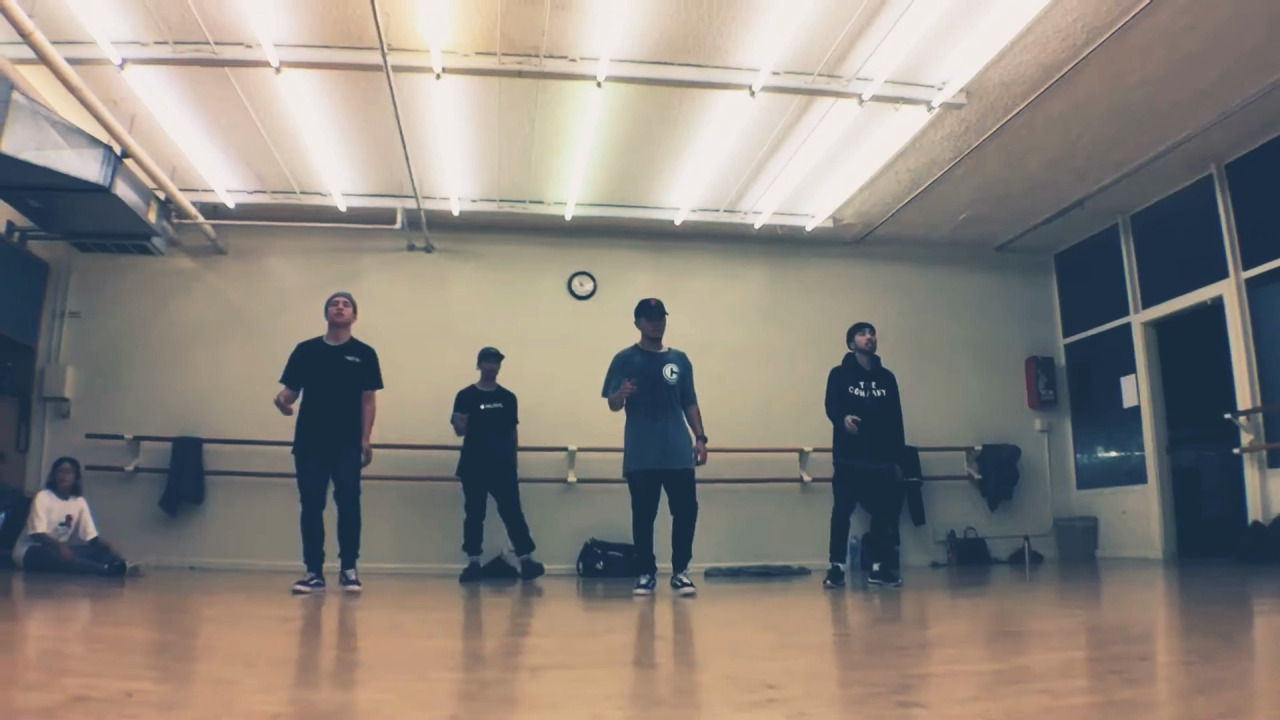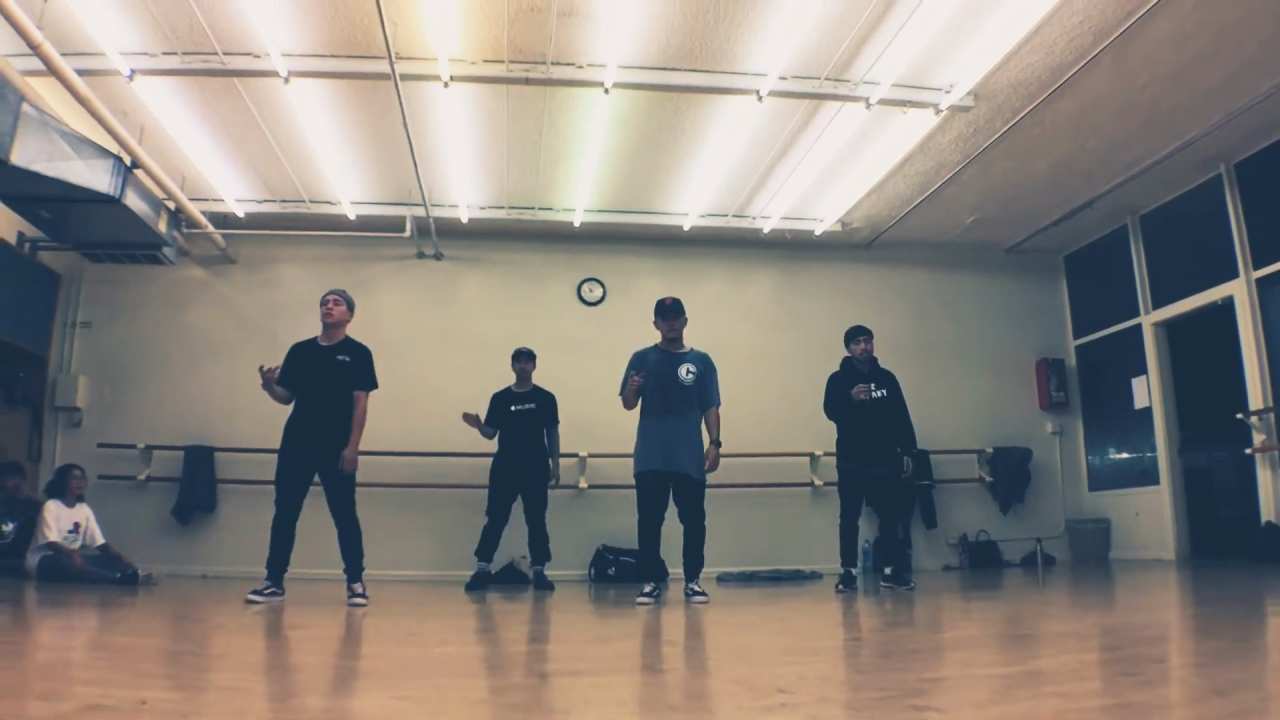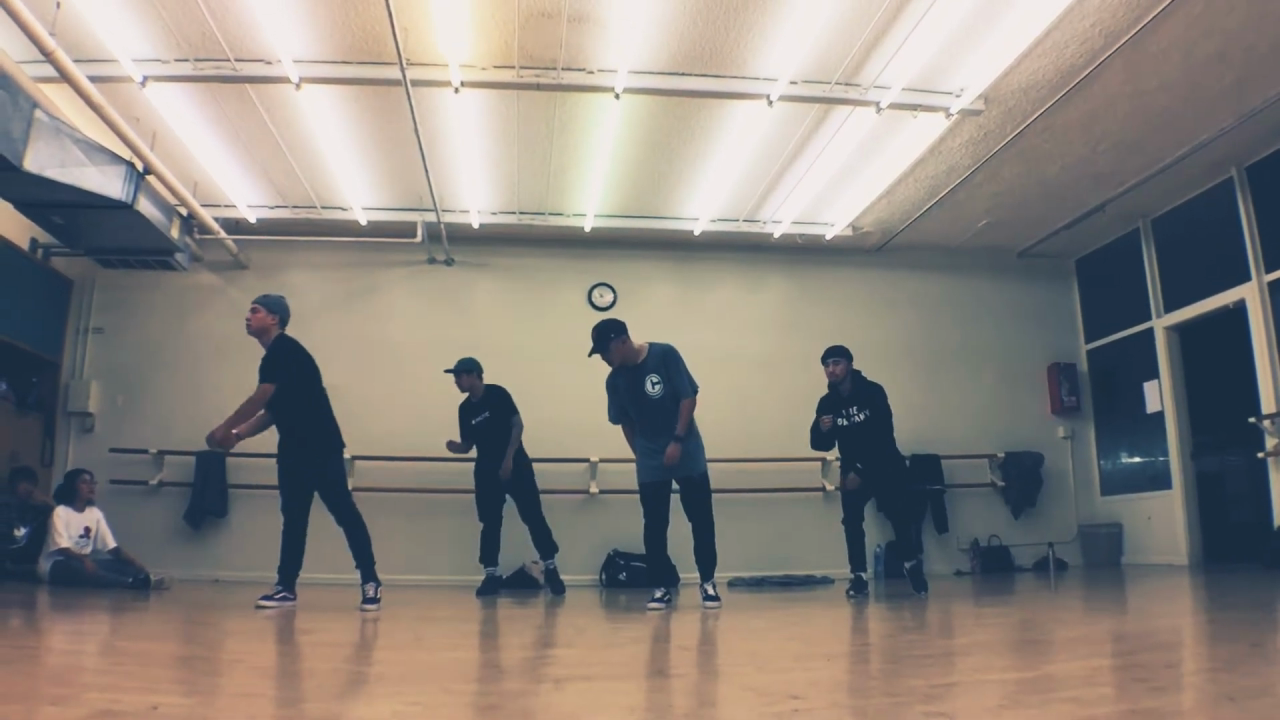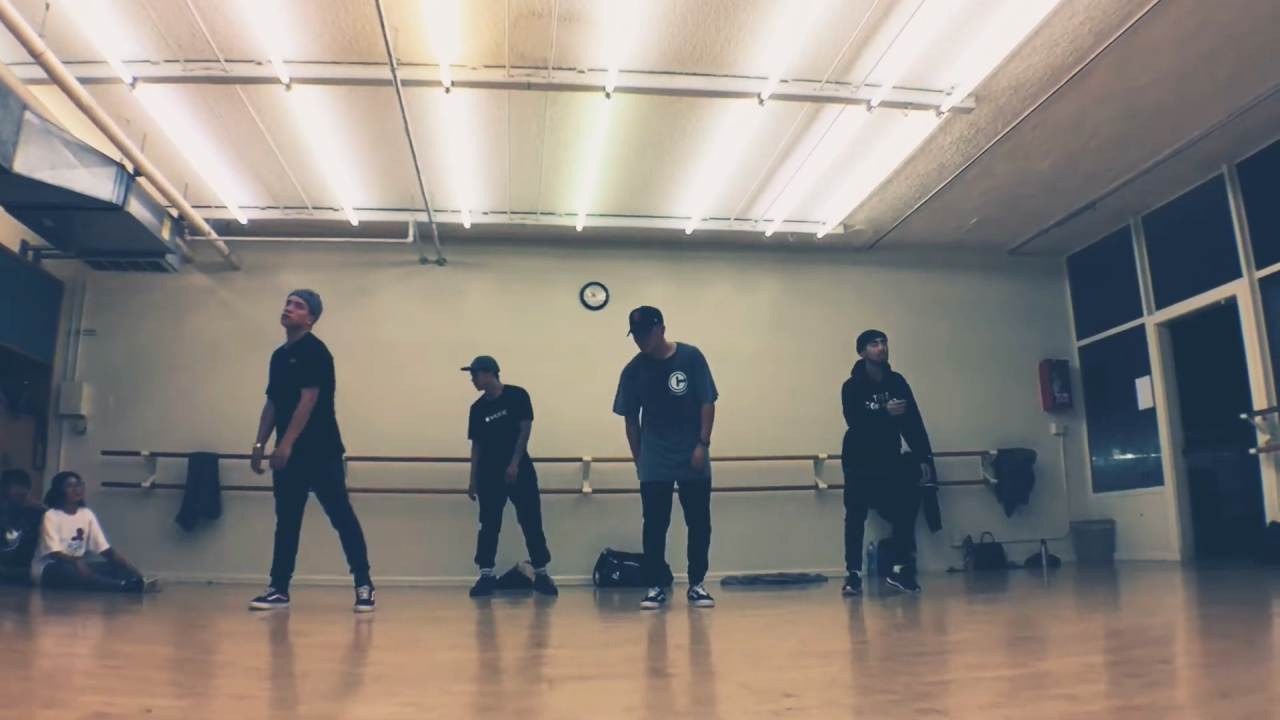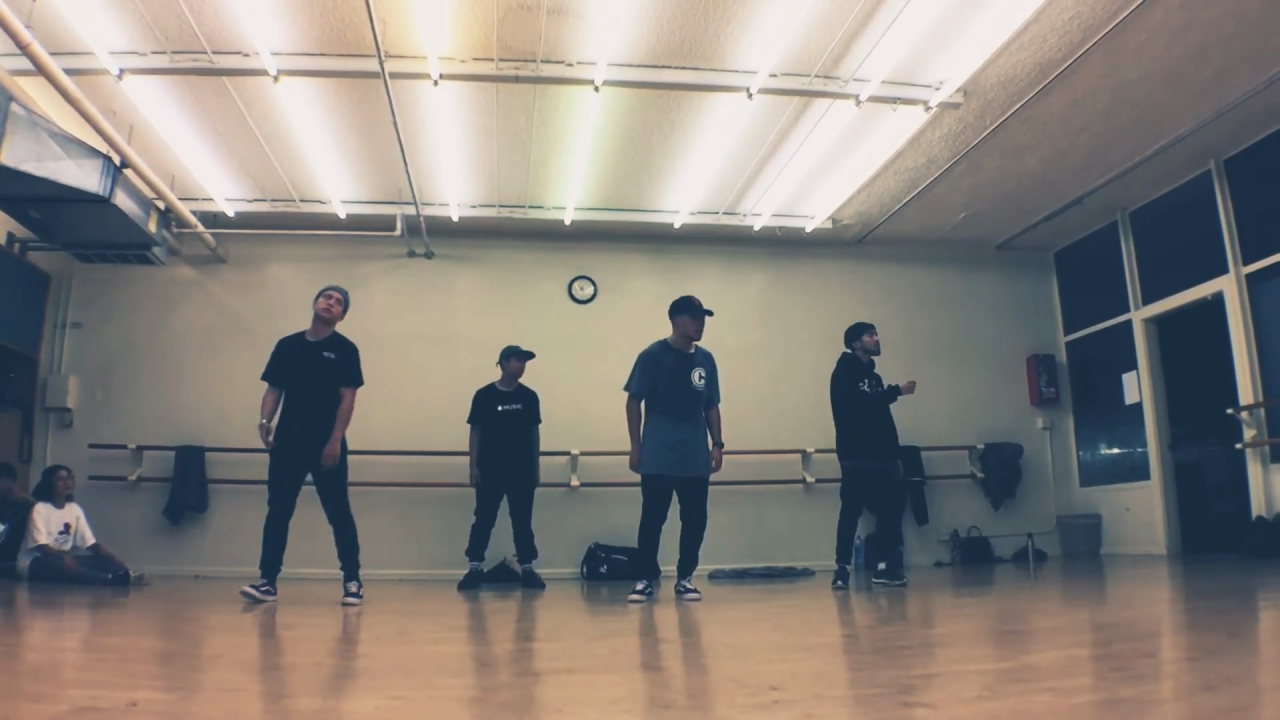
dt=1s
person 1, frame 1
left shoulder: (364, 354)
right shoulder: (305, 350)
left elbow: (368, 400)
right elbow: (291, 389)
left wrist: (365, 440)
right wrist: (282, 401)
left hip: (346, 443)
right hip: (309, 442)
left knee: (348, 502)
right knee: (311, 506)
left ankle: (349, 567)
right ankle: (314, 572)
person 1, frame 2
left shoulder: (358, 353)
right shoulder: (299, 351)
left elbow: (360, 403)
right elbow: (287, 396)
left wrist: (352, 446)
right wrist: (270, 386)
left hip: (336, 449)
right hip: (296, 444)
left knee: (344, 514)
right knee: (284, 512)
left ankle: (355, 582)
right ankle: (274, 581)
person 1, frame 3
left shoulder: (285, 350)
right shoulder: (272, 357)
left elbow: (260, 400)
right elbow: (273, 413)
left wrist: (225, 429)
right wrist: (238, 435)
left hip: (321, 446)
right hip: (293, 449)
left knee: (344, 511)
right knee: (293, 518)
left ankle: (370, 582)
right ankle: (286, 587)
person 1, frame 4
left shoulder: (314, 351)
right shoulder: (279, 355)
left elbow: (308, 400)
right elbow: (272, 404)
left wrist: (287, 443)
right wrist: (259, 444)
left hip: (321, 450)
right hip: (288, 451)
left knee: (342, 516)
right knee: (286, 520)
left ankle: (364, 585)
right ankle: (279, 588)
person 1, frame 5
left shoulder: (345, 349)
right shoulder: (286, 345)
left elbow: (347, 399)
right elbow: (274, 389)
left wrist: (335, 441)
right wrist: (265, 420)
left hip: (327, 445)
right hip: (287, 443)
left knee: (339, 513)
right knee: (278, 511)
left ankle: (352, 581)
right ankle: (268, 580)
person 2, frame 1
left shoulder: (680, 360)
right shoulder: (625, 360)
left elbow: (690, 403)
right elbow: (613, 404)
left wrist: (700, 438)
right wrist: (621, 394)
left hip: (678, 451)
right hip: (640, 454)
left knee: (686, 509)
right knee: (643, 514)
left ankle: (680, 571)
right ankle: (646, 573)
person 2, frame 2
left shoulder: (701, 361)
right shoulder: (642, 359)
left elbow: (711, 406)
right elbow: (628, 405)
left wrist: (714, 443)
right wrist: (630, 391)
left hip: (690, 457)
right hip: (650, 456)
left knee: (693, 519)
right knee: (649, 520)
left ankle: (692, 580)
right ankle: (650, 581)
person 2, frame 3
left shoulder: (665, 355)
right shoulder: (614, 380)
left elbow: (689, 398)
left wrist: (677, 440)
right wrist: (641, 455)
left hip: (686, 452)
right hip: (650, 461)
left knee: (701, 519)
right knee: (654, 526)
left ankle: (707, 581)
right ankle: (662, 587)
person 2, frame 4
left shoulder: (691, 357)
right shoulder: (633, 371)
left elbow: (707, 403)
right elbow: (631, 418)
left wrist: (703, 444)
right wrist: (638, 458)
left hip: (693, 458)
right hip: (654, 462)
left knee: (699, 523)
right knee: (654, 525)
left ankle: (696, 584)
right ankle: (656, 586)
person 2, frame 5
left shoulder: (705, 360)
right shoulder: (653, 356)
right elbow: (633, 402)
left wrist: (717, 444)
right wrist: (636, 446)
left hip: (695, 457)
right hip: (658, 457)
left knee: (695, 519)
right knee: (652, 518)
left ankle: (685, 578)
right ankle: (646, 578)
person 3, frame 1
left shoulder: (887, 377)
right shoulder: (840, 374)
left elbow: (896, 420)
right elbow: (831, 406)
left wrist: (896, 457)
right wrist: (843, 419)
left hip: (881, 459)
right hip: (848, 458)
left knee: (884, 513)
right knee: (842, 512)
left ankle: (878, 566)
right ankle: (837, 567)
person 3, frame 2
left shoulder: (887, 378)
right shoulder: (839, 379)
left elbow: (901, 417)
right elbow: (831, 412)
left wrist: (906, 450)
right wrist: (850, 398)
left hip: (885, 460)
right hip: (851, 462)
left knee: (891, 515)
right knee: (849, 516)
left ankle: (891, 570)
right ankle: (848, 571)
person 3, frame 3
left shoulder: (873, 392)
right shoulder: (827, 403)
left elbow: (883, 435)
right elbow: (822, 445)
left wrist: (861, 470)
right wrist: (822, 430)
left hip: (887, 467)
right hip: (852, 469)
left knee: (900, 516)
right knee: (851, 521)
left ankle: (912, 565)
right ankle: (859, 576)
person 3, frame 4
left shoulder: (897, 382)
right shoulder: (852, 387)
left elbow: (913, 421)
right elbow: (855, 423)
left wrist: (924, 457)
right wrist: (884, 413)
left hip: (891, 462)
right hip: (859, 465)
left knee: (905, 513)
right knee: (855, 518)
left ankle: (899, 569)
right ankle: (854, 574)
person 3, frame 5
left shoulder: (873, 376)
right shoulder: (844, 372)
right elbow: (859, 405)
left wrist: (894, 454)
right wrist: (897, 391)
left hip: (880, 456)
right hip: (856, 456)
left knee: (891, 509)
right knee: (851, 511)
left ankle: (885, 566)
right ankle: (842, 568)
person 4, frame 1
left shoulder: (508, 398)
right shoulder: (465, 396)
left elbow: (512, 432)
right elbow: (459, 431)
left wrist: (514, 463)
right wrist: (460, 424)
left hip: (503, 465)
right hip: (474, 466)
left knee: (513, 512)
right knee: (474, 514)
left ankle: (526, 559)
right ankle: (474, 563)
person 4, frame 2
left shoulder: (546, 398)
right shoulder: (499, 398)
left elbow: (552, 432)
right elbow: (491, 433)
left wrist: (555, 464)
right wrist: (478, 426)
left hip: (536, 467)
right hip: (505, 466)
left knee: (536, 520)
right knee: (496, 518)
left ankle: (538, 571)
right ankle: (483, 569)
person 4, frame 3
left shoulder: (498, 394)
right shoulder: (465, 409)
left elbow: (517, 425)
right elbow: (469, 443)
left wrist: (509, 458)
right wrist: (458, 447)
left hip: (515, 466)
right hip: (486, 471)
left knee: (533, 517)
right knee: (490, 523)
left ankle: (550, 567)
right ankle: (491, 574)
person 4, frame 4
left shoulder: (517, 396)
right shoulder: (477, 408)
left elbow: (525, 430)
right elbow: (476, 445)
left wrist: (514, 463)
right wrist: (473, 479)
left hip: (520, 470)
right hip: (490, 473)
left knee: (531, 522)
right knee: (489, 525)
left ankle: (541, 574)
right ankle: (486, 575)
person 4, frame 5
left shoulder: (529, 397)
right shoulder: (484, 395)
left elbow: (534, 433)
right elbow: (475, 432)
left wrist: (536, 466)
right wrist: (473, 466)
left hip: (521, 468)
right hip: (490, 467)
left knee: (522, 520)
right knee: (484, 518)
left ankle: (527, 569)
right ankle: (475, 568)
